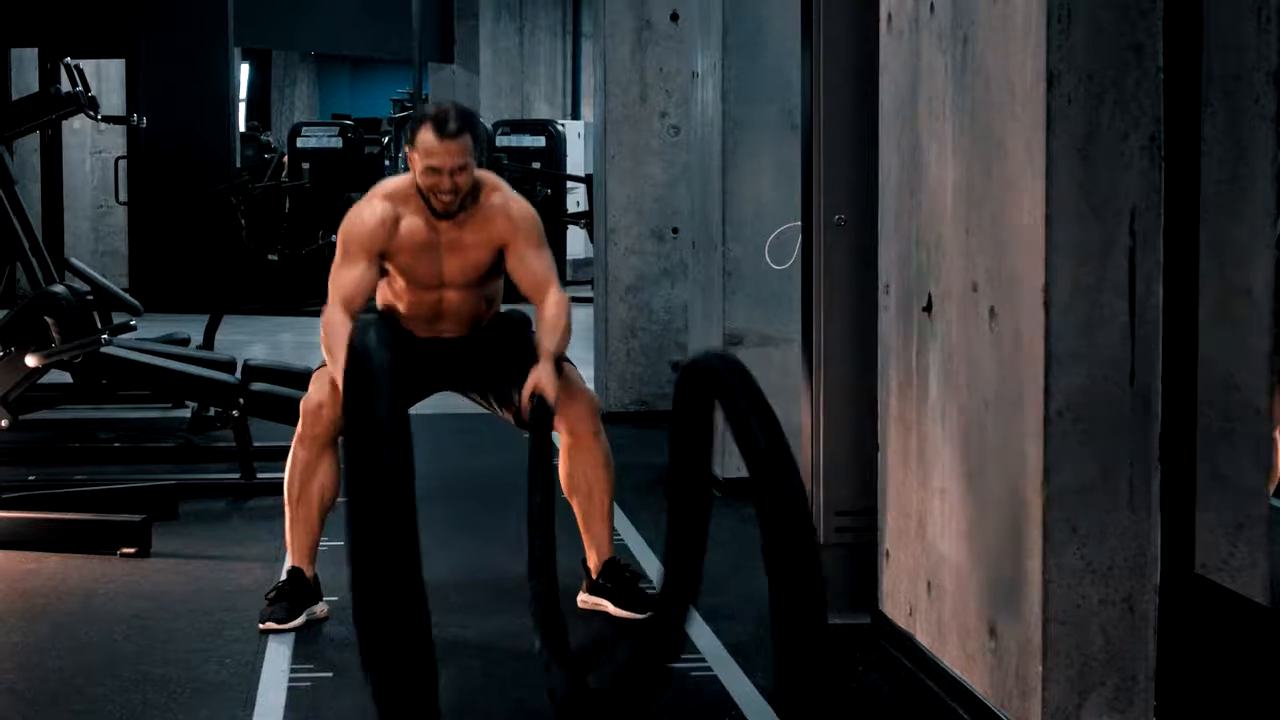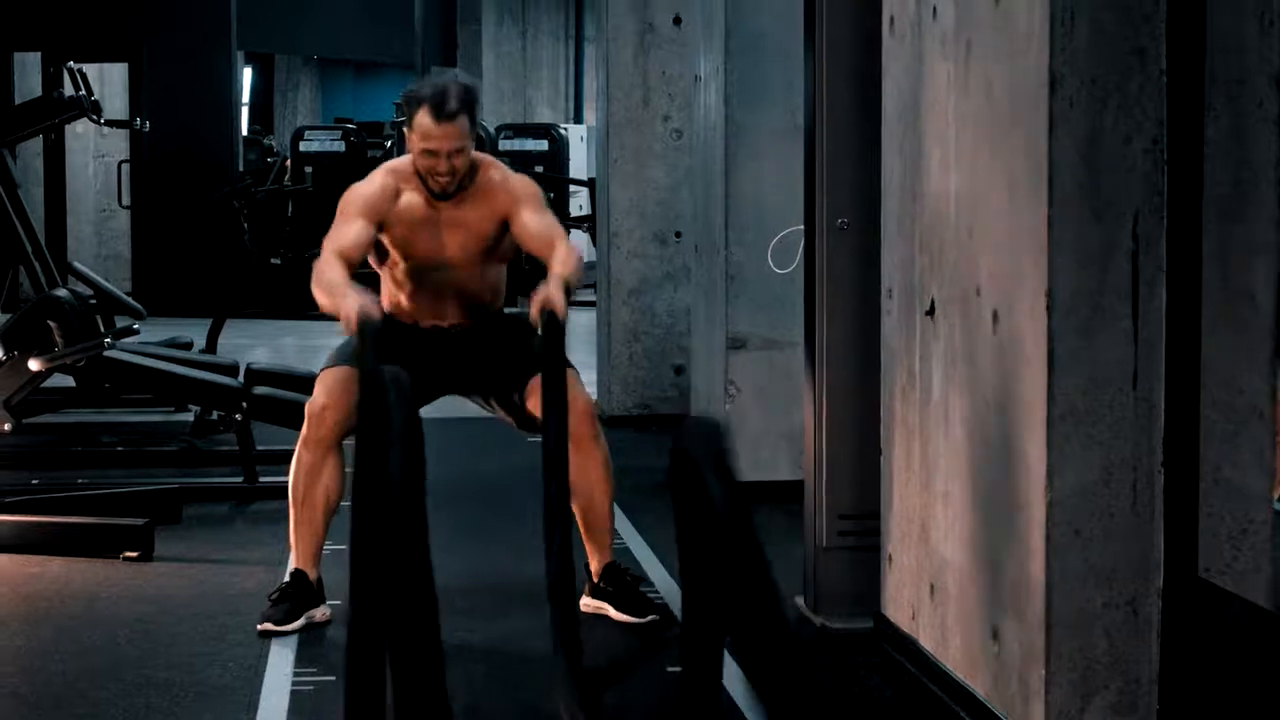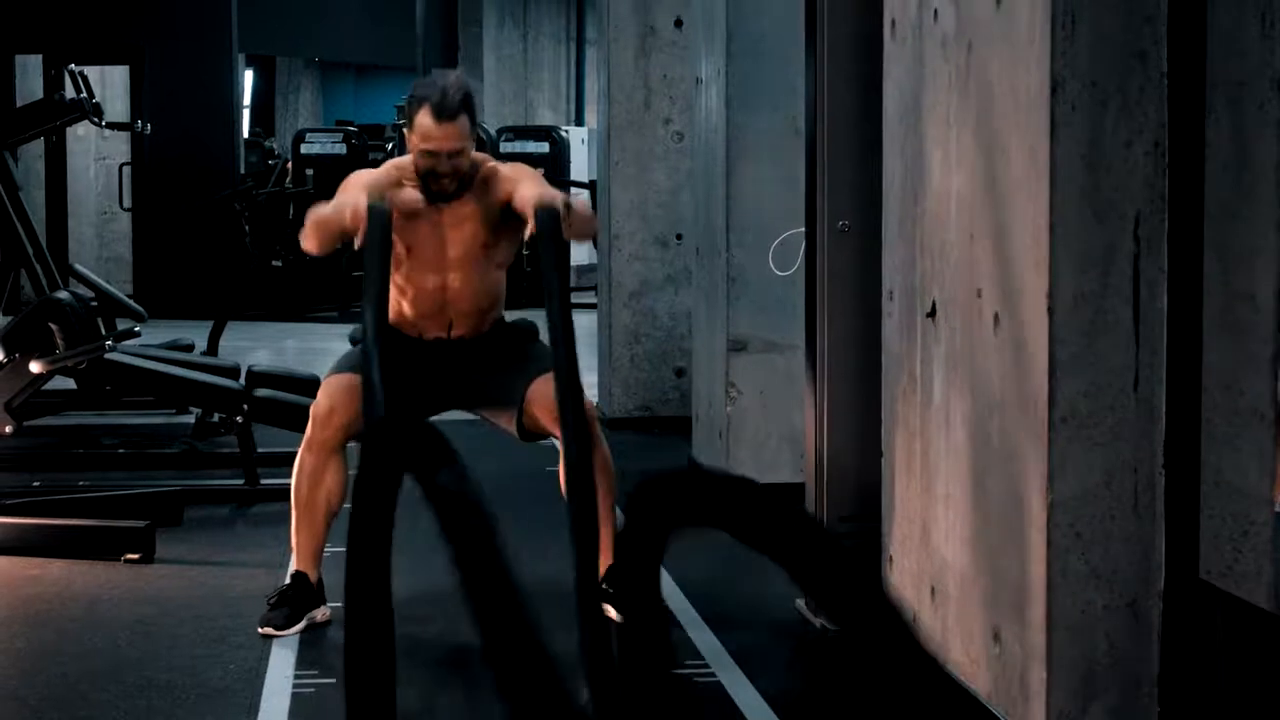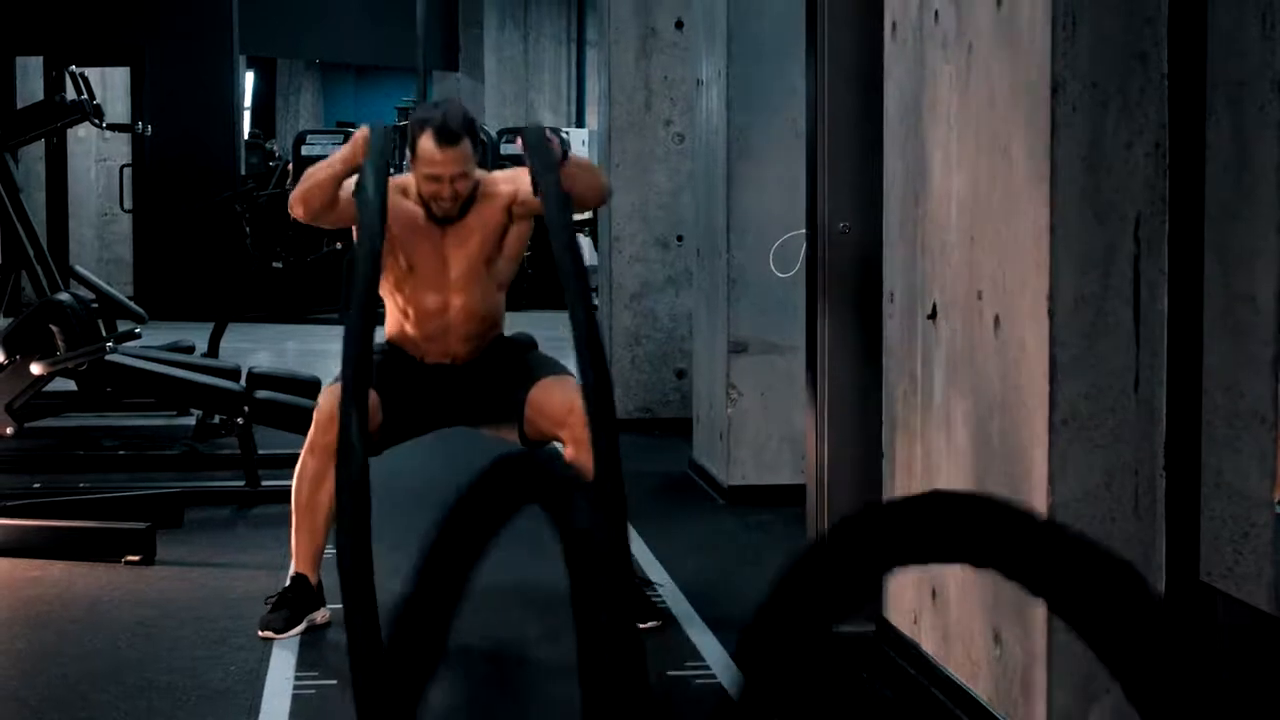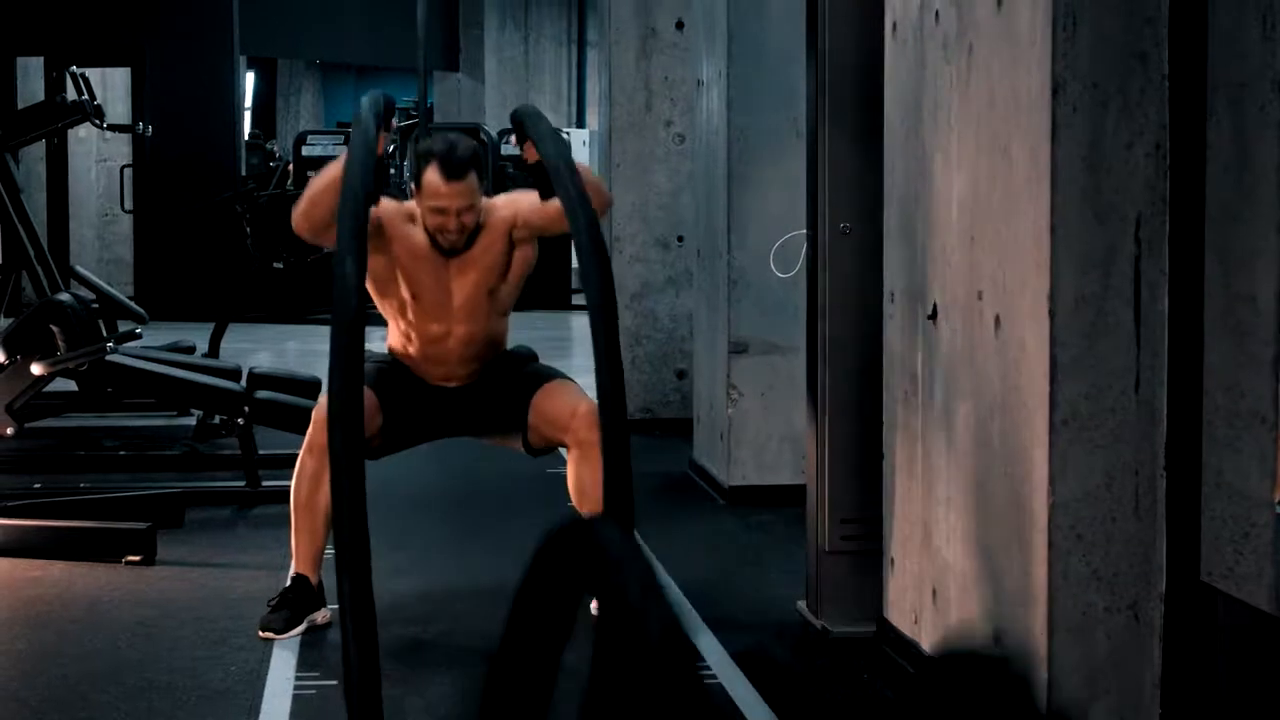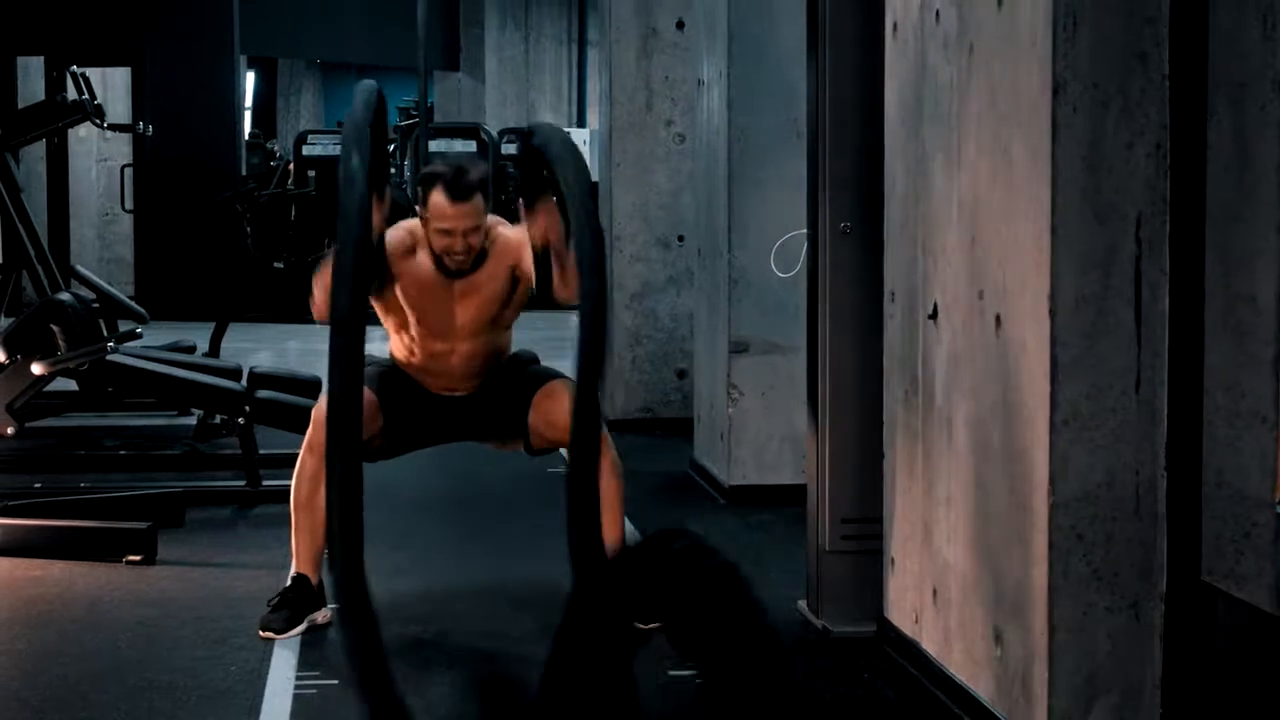
dt=0.2s
person 1, frame 1
left shoulder: (507, 210)
right shoulder: (377, 214)
left elbow: (551, 294)
right elbow: (338, 309)
left wrist: (546, 362)
right wrist: (352, 384)
left hip: (487, 339)
right hip: (397, 338)
left knee: (580, 408)
right knee: (318, 412)
left ankle: (603, 574)
right ankle: (300, 580)
person 1, frame 2
left shoulder: (506, 187)
right shoulder: (378, 191)
left elbow: (562, 248)
right elbow: (326, 267)
left wrist: (556, 281)
right wrist: (346, 295)
left hip: (491, 336)
right hip: (401, 335)
left knee: (579, 412)
right knee: (323, 413)
left ankle: (605, 576)
right ankle: (303, 582)
person 1, frame 3
left shoulder: (504, 181)
right shoulder: (379, 184)
left elbow: (583, 225)
right elbow: (312, 238)
left wrist: (555, 204)
right wrist: (345, 213)
left hip: (491, 347)
right hip: (402, 349)
left knee: (578, 415)
right knee: (326, 418)
left ankle: (606, 576)
right ankle: (304, 584)
person 1, frame 4
left shoulder: (506, 194)
right shoulder: (384, 200)
left elbow: (597, 191)
right elbow: (303, 206)
left wrist: (554, 159)
right wrist: (351, 156)
left hip: (495, 365)
right hip: (404, 367)
left knee: (584, 417)
right knee: (329, 421)
right ankle: (304, 587)
person 1, frame 5
left shoulder: (507, 219)
right shoulder: (386, 225)
left elbow: (594, 205)
right elbow: (307, 224)
right wrist: (354, 159)
left hip: (495, 379)
right hip: (403, 381)
left knee: (584, 418)
right knee: (329, 422)
right ankle: (304, 588)
person 1, frame 6
left shoulder: (513, 245)
right shoulder: (396, 249)
left elbow: (578, 291)
right elbow: (324, 307)
left wrist: (554, 240)
left hip: (498, 387)
right hip: (408, 388)
right knee: (326, 424)
right ankle: (304, 589)
